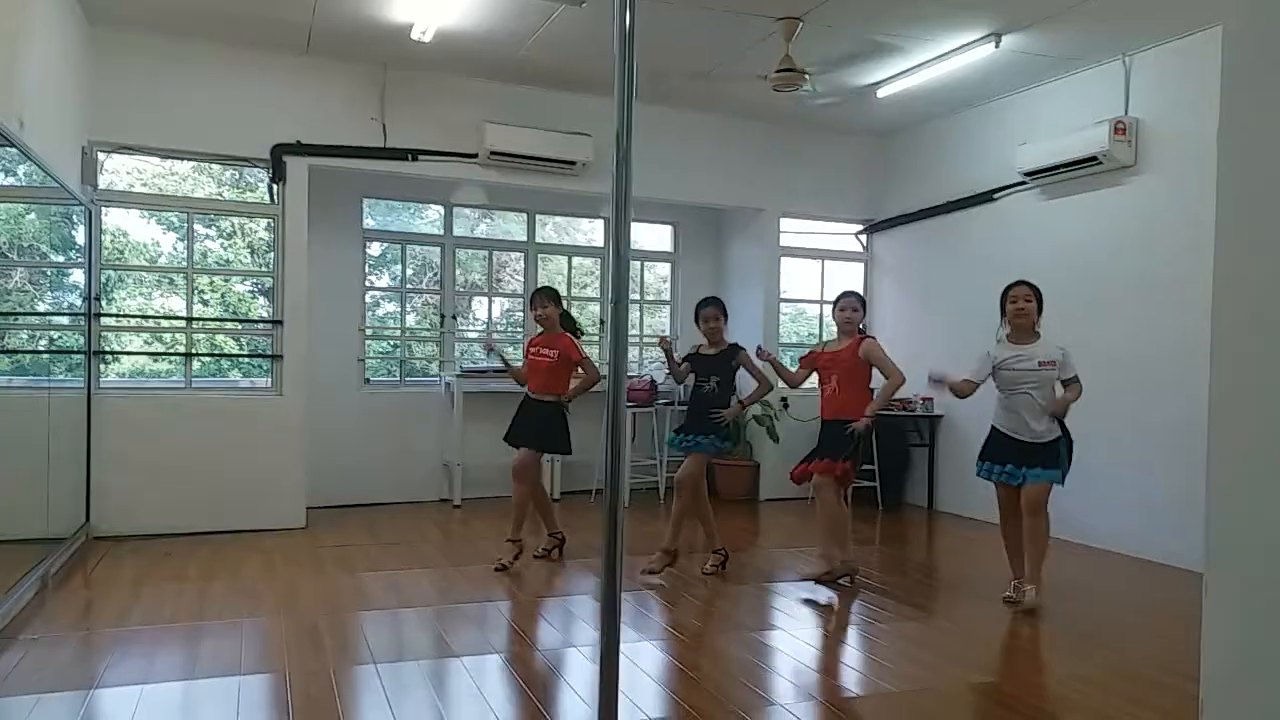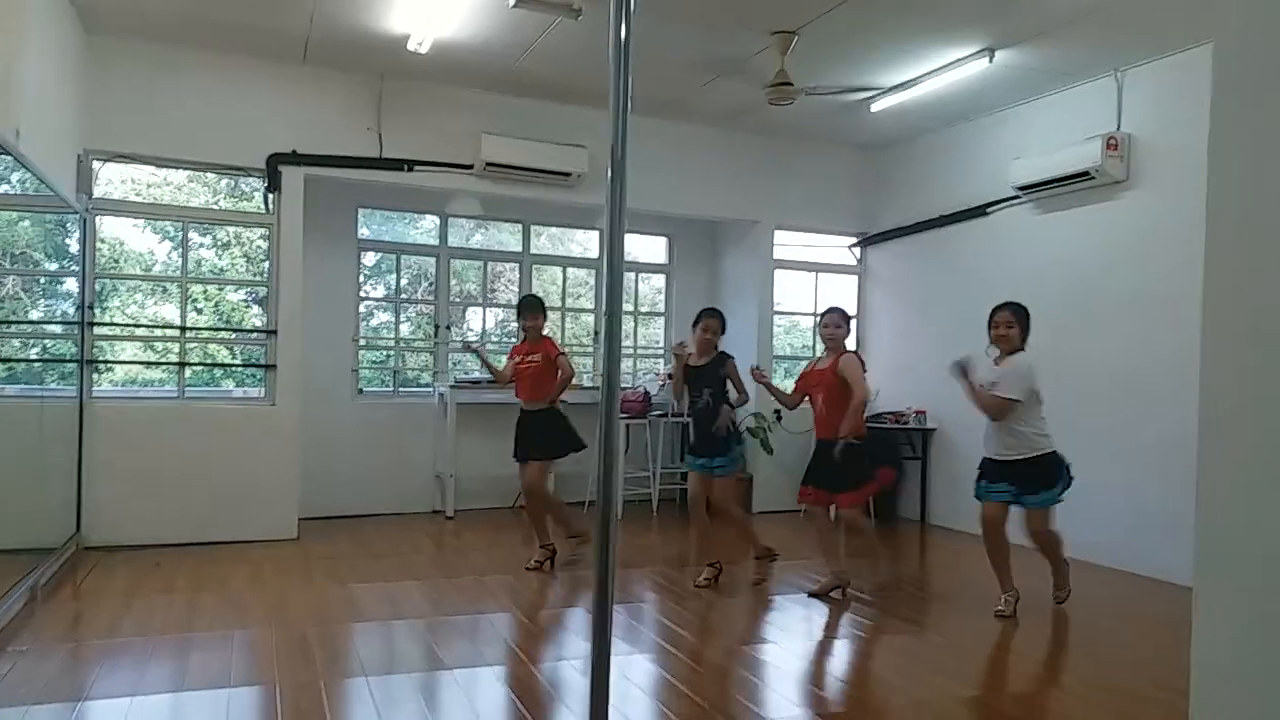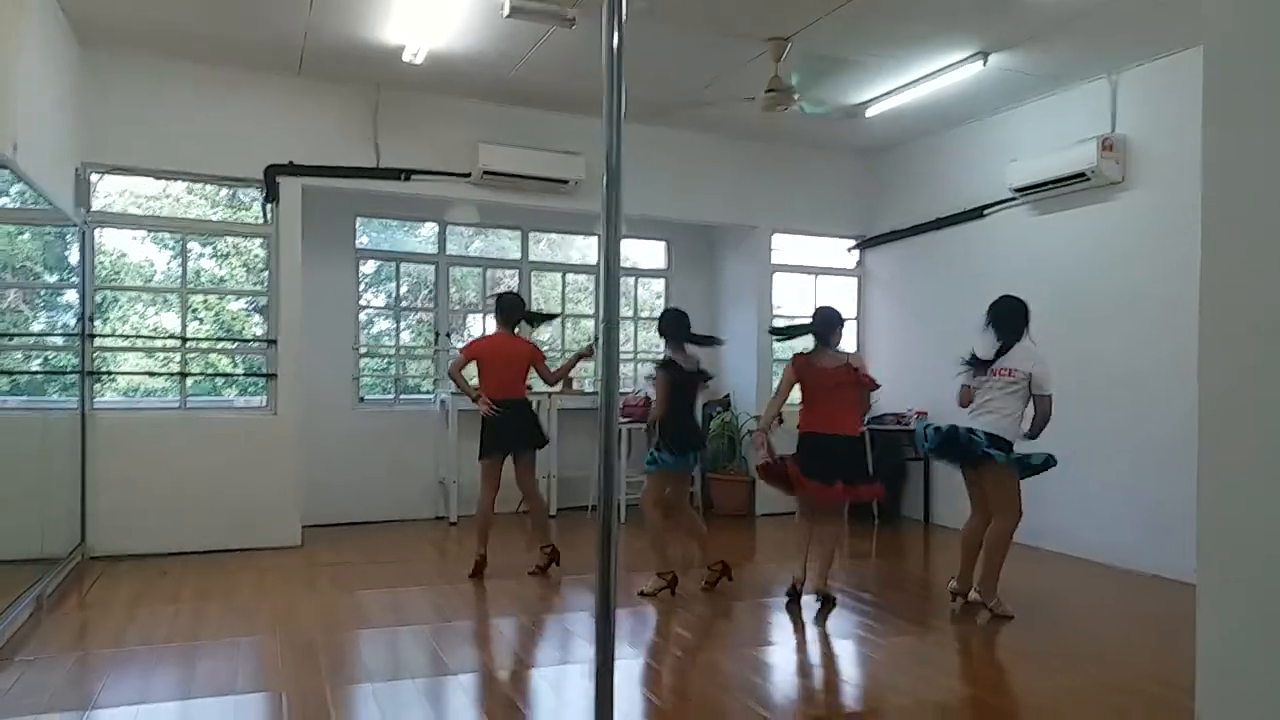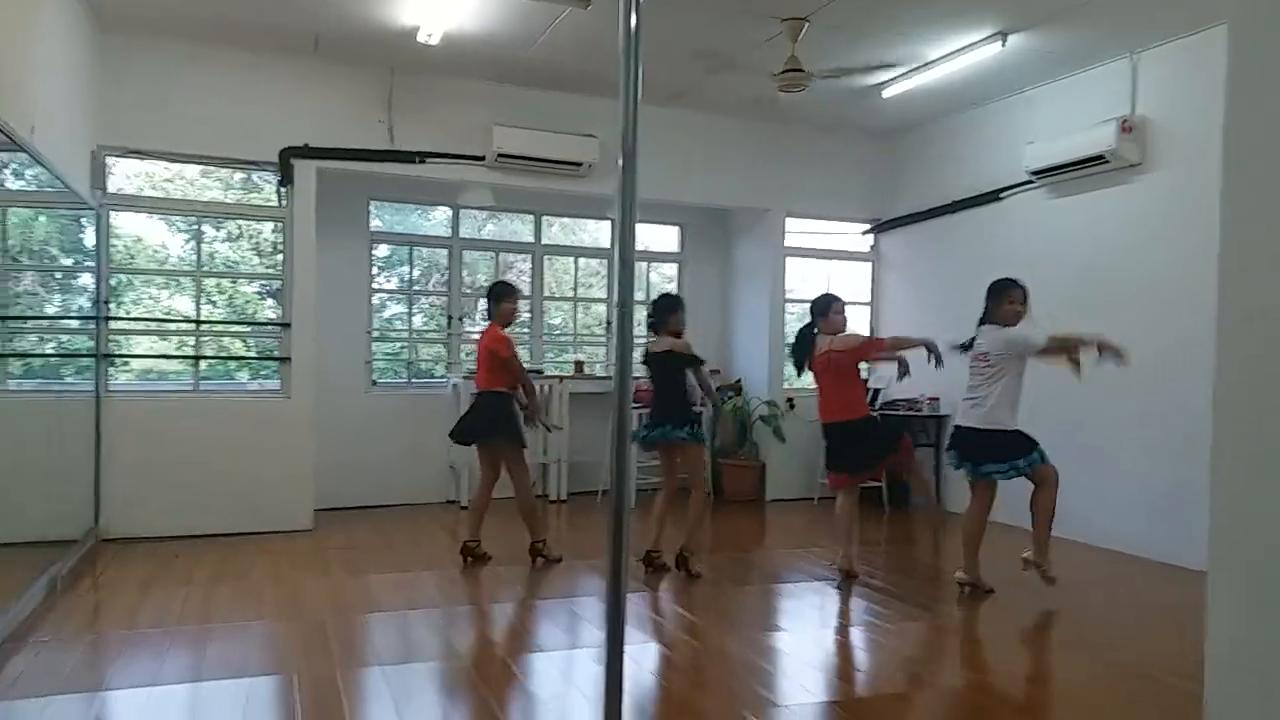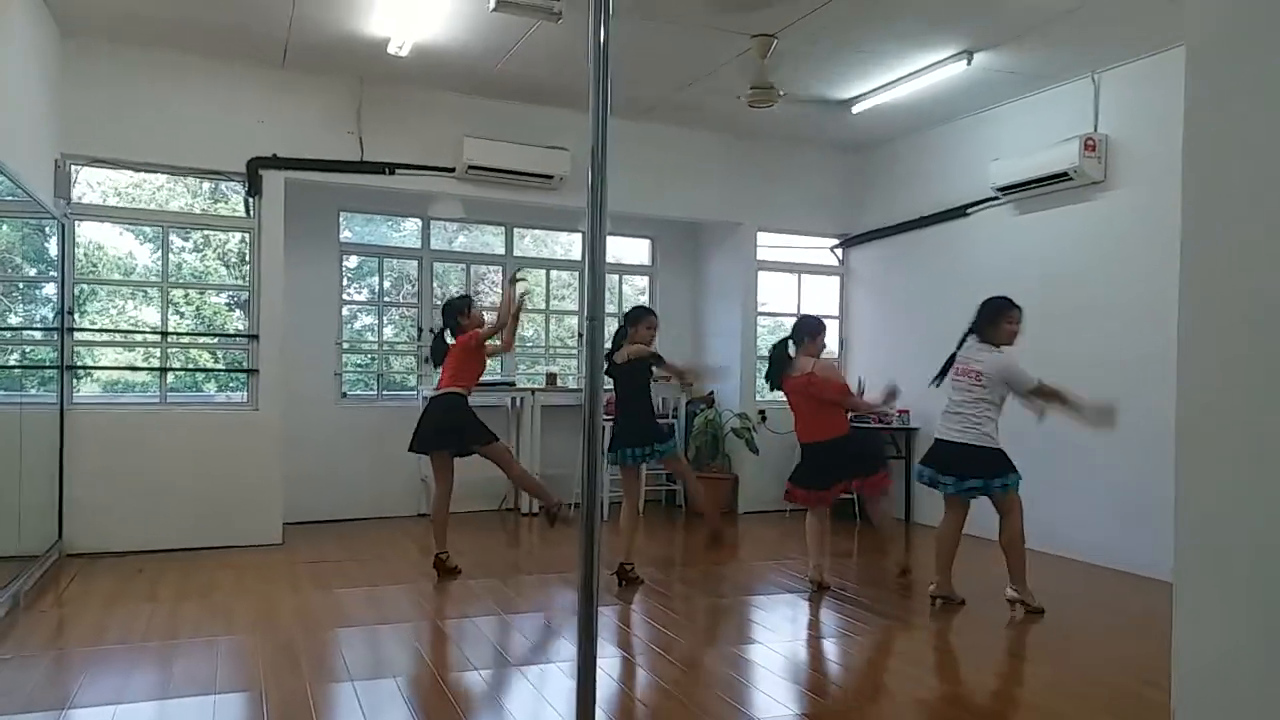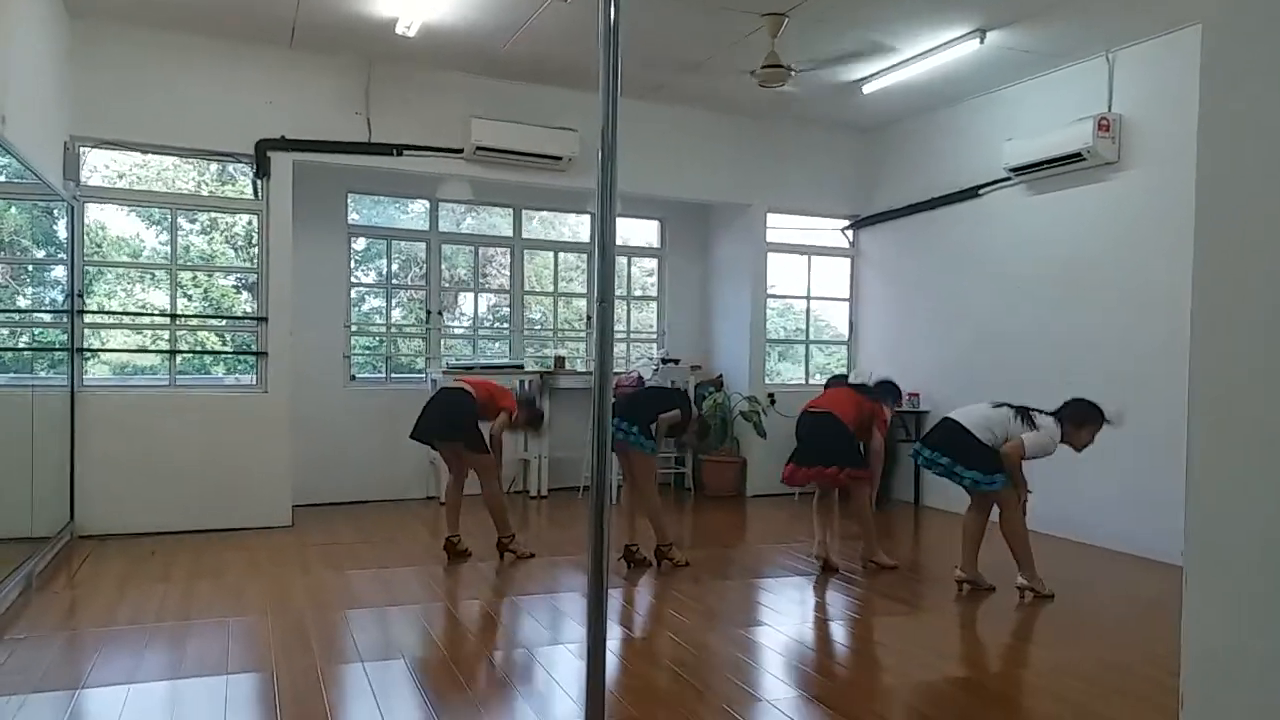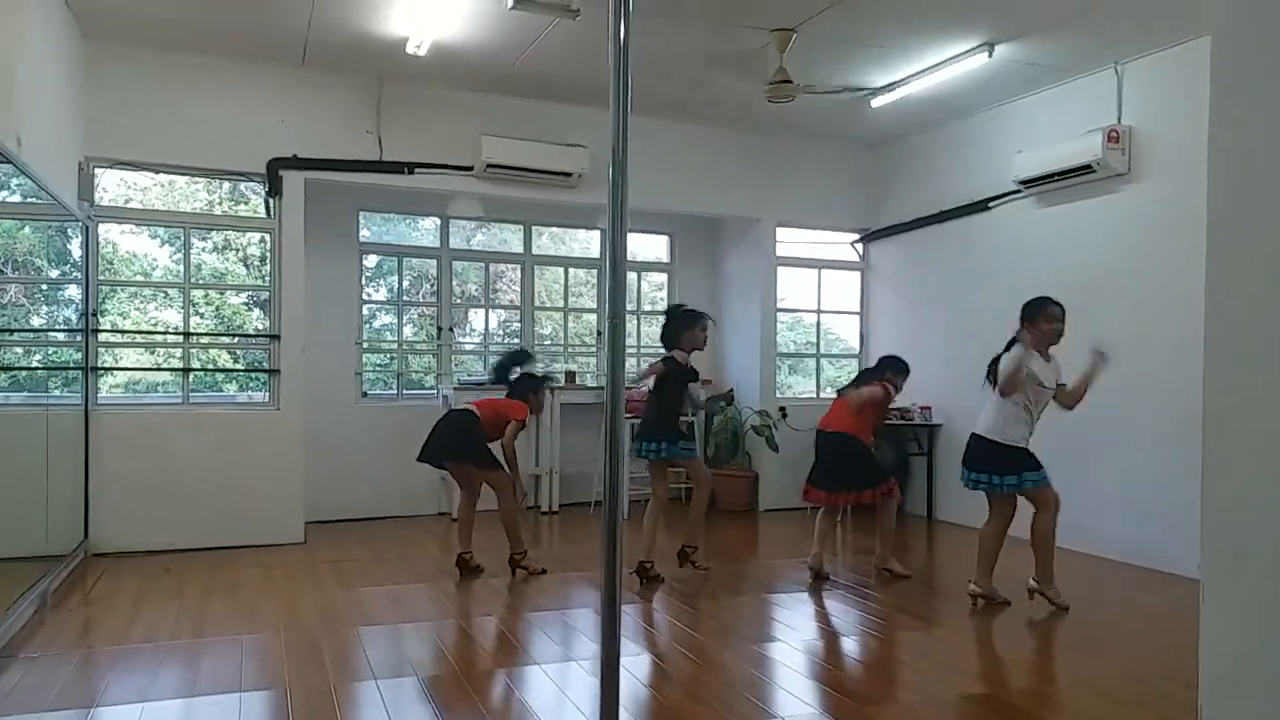
dt=0.5s
person 1, frame 1
left shoulder: (1056, 352)
right shoulder: (995, 352)
left elbow: (1075, 385)
right elbow: (967, 388)
left wrist: (1064, 401)
right wrist: (947, 382)
left hip: (1044, 442)
right hip: (1005, 438)
left knee: (1033, 505)
right knee: (1008, 507)
left ankle: (1033, 582)
right ankle: (1018, 577)
person 1, frame 2
left shoulder: (1020, 367)
right shoulder: (988, 366)
left elbow: (997, 410)
left wrist: (969, 382)
left hip: (1034, 458)
right hip: (997, 460)
left knee: (1038, 529)
right knee: (990, 521)
left ankle: (1060, 573)
right ankle: (1008, 591)
person 1, frame 3
left shoulder: (983, 357)
right shoulder: (1033, 359)
left elbow: (963, 401)
right elbow: (1044, 410)
right wrist: (1031, 433)
left hip: (965, 436)
right hip: (994, 442)
left knee: (981, 514)
right knee: (1008, 515)
left ankle: (962, 582)
right ankle: (985, 590)
person 1, frame 4
left shoulder: (985, 338)
right shoulder: (1011, 338)
left elbow: (1043, 347)
right elbow: (1054, 342)
left wrist: (1067, 350)
right wrist: (1096, 341)
left hip: (967, 431)
right hip: (996, 432)
left knee: (981, 499)
right knee: (1047, 478)
left ankle: (969, 570)
right ankle: (1039, 552)
person 1, frame 5
left shoulder: (967, 349)
right shoulder: (1002, 363)
right elbow: (1043, 390)
left wrist: (1031, 398)
right wrist: (1082, 407)
left hip: (945, 445)
right hip: (978, 449)
left knee: (955, 514)
right knee: (1011, 511)
left ankle: (942, 584)
right ankle: (1018, 588)
person 1, frame 6
left shoulder: (1042, 422)
right shoulder: (1050, 437)
right elbow: (1010, 453)
right wrist: (1019, 488)
left hip: (947, 432)
right hip: (966, 440)
left knee: (983, 500)
right knee: (1010, 503)
left ankle: (967, 569)
right ankle: (1029, 576)
person 1, frame 7
left shoulder: (1051, 363)
right shoulder: (1019, 355)
left elbow: (1068, 402)
right elbow: (1005, 388)
left wrist: (1093, 371)
right wrist: (1023, 352)
left hip: (1008, 447)
right hip: (994, 445)
left knee: (1001, 511)
right knee: (1047, 503)
left ankle: (982, 583)
right ankle: (1042, 579)
person 2, frame 1
left shoulder: (734, 352)
right shoulder: (695, 352)
left elbow: (766, 384)
right elbow: (678, 376)
left wrist: (740, 406)
right wrist: (669, 354)
left hip: (713, 426)
right hip: (691, 423)
left knee: (684, 480)
right knee: (695, 489)
left ankle: (668, 549)
right ankle: (717, 549)
person 2, frame 2
left shoulder: (724, 361)
right shoulder: (685, 360)
left elbow: (743, 394)
right elbow: (678, 396)
left wrist: (729, 407)
right wrist: (678, 362)
left hip: (722, 441)
right hip: (699, 441)
left knee: (724, 503)
right knee: (695, 501)
left ankle: (761, 551)
right ankle: (712, 563)
person 2, frame 3
left shoulder: (665, 366)
right shoulder: (696, 364)
left elbow: (656, 414)
left wrist: (648, 416)
left hip: (670, 443)
right hip: (692, 439)
left knee: (650, 503)
right knee: (678, 506)
left ankle: (666, 574)
right ankle: (712, 564)
person 2, frame 4
left shoulder: (650, 349)
right shoulder: (681, 346)
right elbow: (703, 383)
right wrist: (720, 406)
left hip: (658, 422)
right hip: (681, 422)
left knee: (668, 487)
right knee: (698, 488)
left ankle: (653, 552)
right ankle: (686, 554)
person 2, frame 5
left shoulder: (616, 357)
right shoulder: (642, 353)
right elbow: (679, 373)
left hip: (623, 435)
right hip: (648, 432)
left knee: (630, 498)
right knee: (686, 477)
left ankle: (626, 565)
person 2, frame 6
left shoulder: (673, 399)
right shoulder: (687, 413)
right elbow: (663, 419)
right wrist: (654, 454)
left hip: (617, 417)
right hip: (633, 423)
left knee: (631, 484)
right knee: (648, 490)
left ankle: (631, 547)
right ankle: (665, 546)
person 2, frame 7
left shoulder: (678, 360)
right shoulder: (679, 360)
right elbow: (654, 369)
left hip: (652, 433)
right hip: (664, 433)
left knee: (658, 496)
right knee: (703, 483)
left ankle: (645, 562)
right ankle: (689, 548)
person 3, frame 1
left shoulder: (866, 345)
right shoulder: (821, 350)
left elbow: (896, 377)
right elbow: (795, 381)
left wrist: (870, 414)
right wrist: (773, 362)
left hip: (852, 427)
right hip: (830, 427)
left knee: (822, 483)
right knee: (832, 490)
left ankle: (828, 555)
right ankle: (845, 560)
person 3, frame 2
left shoulder: (848, 361)
right shoulder: (812, 366)
left elbow: (861, 397)
right elbow: (791, 401)
left wrist: (844, 436)
right wrist: (767, 384)
left hip: (848, 447)
right hip: (825, 447)
left knee: (848, 512)
right knee: (816, 508)
left ankle: (877, 560)
right ankle: (837, 574)
person 3, frame 3
left shoulder: (798, 362)
right shoulder: (855, 363)
left elbow: (777, 400)
right elbow: (863, 407)
left wrist: (761, 433)
left hip: (810, 442)
right hip: (846, 444)
left knee: (808, 510)
right knee: (834, 515)
left ankle: (800, 574)
right ankle: (821, 582)
person 3, frame 4
left shoulder: (813, 350)
right shoulder: (845, 343)
right elbow: (888, 344)
left wrist: (895, 358)
right wrist: (926, 342)
left hip: (833, 427)
right hip: (857, 424)
left knee: (846, 491)
right knee: (904, 453)
left ankle: (846, 558)
right ankle: (935, 509)
person 3, frame 5
left shoulder: (784, 371)
right shoulder: (825, 368)
right elbow: (853, 404)
left wrist: (851, 400)
right wrist: (882, 404)
left hip: (810, 447)
right hip: (838, 443)
left knee: (817, 509)
right knee: (873, 495)
left ankle: (816, 570)
person 3, frame 6
left shoulder: (844, 392)
right shoulder: (881, 409)
right elbow: (876, 451)
right wrist: (872, 489)
left hip: (806, 422)
right hip: (833, 428)
left knee: (825, 487)
right knee: (858, 486)
left ankle: (821, 545)
right ankle: (871, 550)
person 3, frame 7
left shoulder: (859, 385)
right shoulder: (884, 389)
right elbow: (865, 394)
right wrist: (857, 399)
left hip: (826, 440)
right hip: (848, 445)
left knee: (831, 505)
right knee: (889, 495)
left ankle: (816, 558)
right ankle: (885, 558)
person 4, frame 1
left shoulder: (567, 343)
right shoulder: (533, 343)
left elbow: (593, 375)
right elbow: (523, 377)
left wrist: (567, 395)
right wrist: (500, 357)
left hip: (549, 413)
right hip: (528, 409)
left knee: (520, 470)
right knee: (530, 478)
left ankle: (514, 541)
right ankle: (554, 534)
person 4, frame 2
left shoulder: (549, 345)
right shoulder: (517, 350)
left elbow: (568, 373)
right elbow: (503, 378)
left wrist: (552, 398)
right wrist: (479, 354)
left hip: (546, 421)
right hip: (526, 421)
left knee: (534, 486)
right knee: (529, 489)
left ankle: (575, 532)
right ankle: (546, 547)
person 4, frame 3
left shoulder: (481, 344)
right shoulder: (528, 348)
left elbow: (454, 371)
right elbow: (552, 380)
left wrist: (477, 400)
right wrist: (576, 359)
left hip: (496, 419)
right hip: (522, 416)
left knee: (488, 490)
right knee: (528, 487)
left ankle: (481, 556)
right ankle: (547, 549)
person 4, frame 4
left shoulder: (489, 335)
right shoulder: (500, 338)
right elbow: (522, 378)
left wrist: (524, 406)
right wrist: (534, 408)
left hip: (484, 408)
right hip: (497, 409)
left knee: (488, 478)
right knee: (521, 479)
left ankle: (472, 543)
right ankle: (538, 543)
person 4, frame 5
left shoulder: (467, 345)
right shoulder: (471, 339)
left elbow: (504, 346)
right elbow: (500, 321)
left wrist: (515, 309)
right wrist: (509, 288)
left hip: (436, 413)
right hip: (454, 410)
left knee: (443, 486)
right knee: (506, 461)
left ankle: (442, 555)
right ankle: (552, 505)
person 4, frame 6
left shoulder: (497, 394)
right shoulder: (510, 402)
right elbow: (495, 432)
right wrist: (497, 464)
left hip: (437, 409)
right hip: (457, 414)
left knee: (458, 472)
right knee: (487, 476)
left ankle: (452, 539)
right ankle: (507, 539)
person 4, frame 7
left shoulder: (503, 406)
right shoulder: (521, 409)
right elbow: (507, 443)
right wrist: (518, 482)
left hip: (445, 430)
right hip: (464, 430)
left knee: (470, 492)
right knee: (505, 489)
left ankle: (465, 556)
right ankle: (518, 554)
